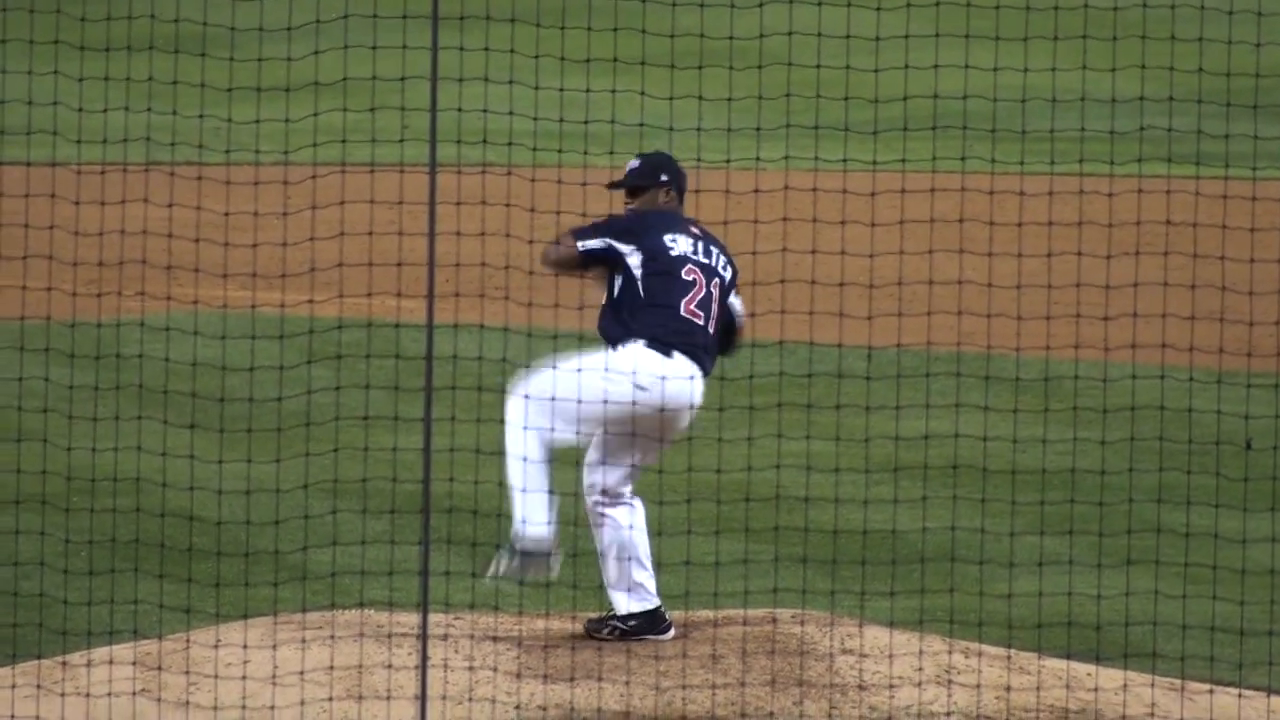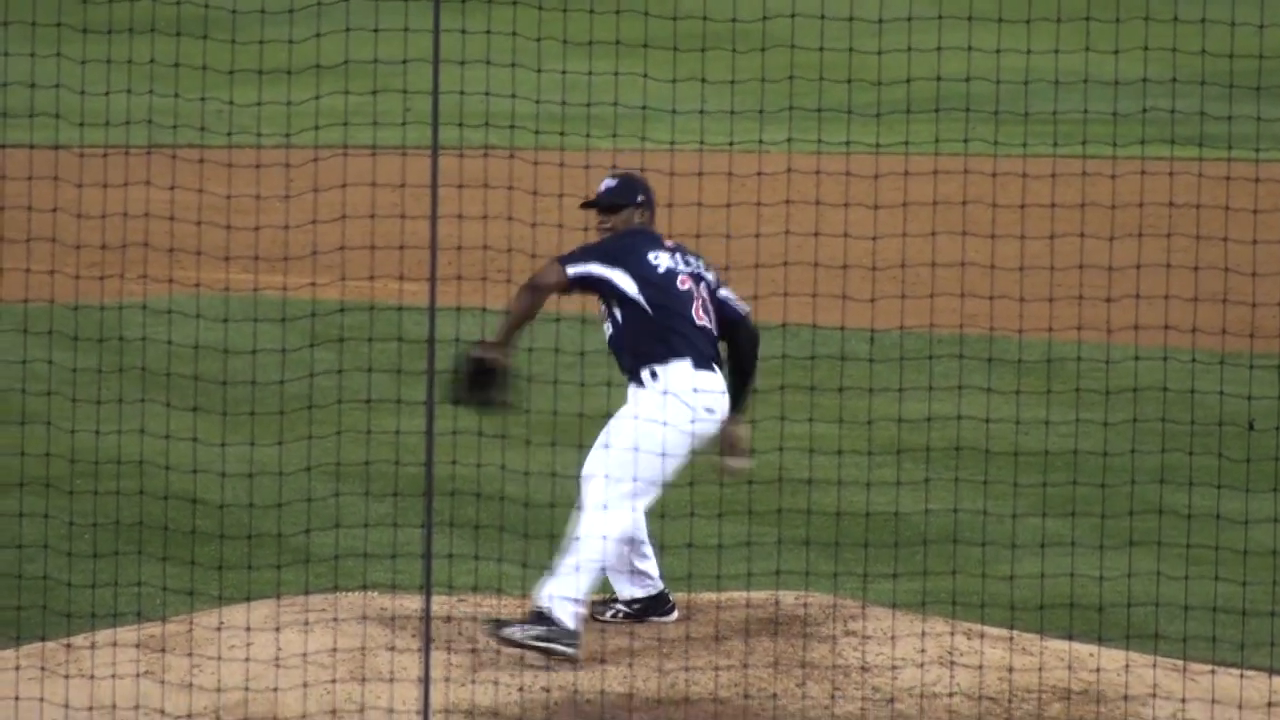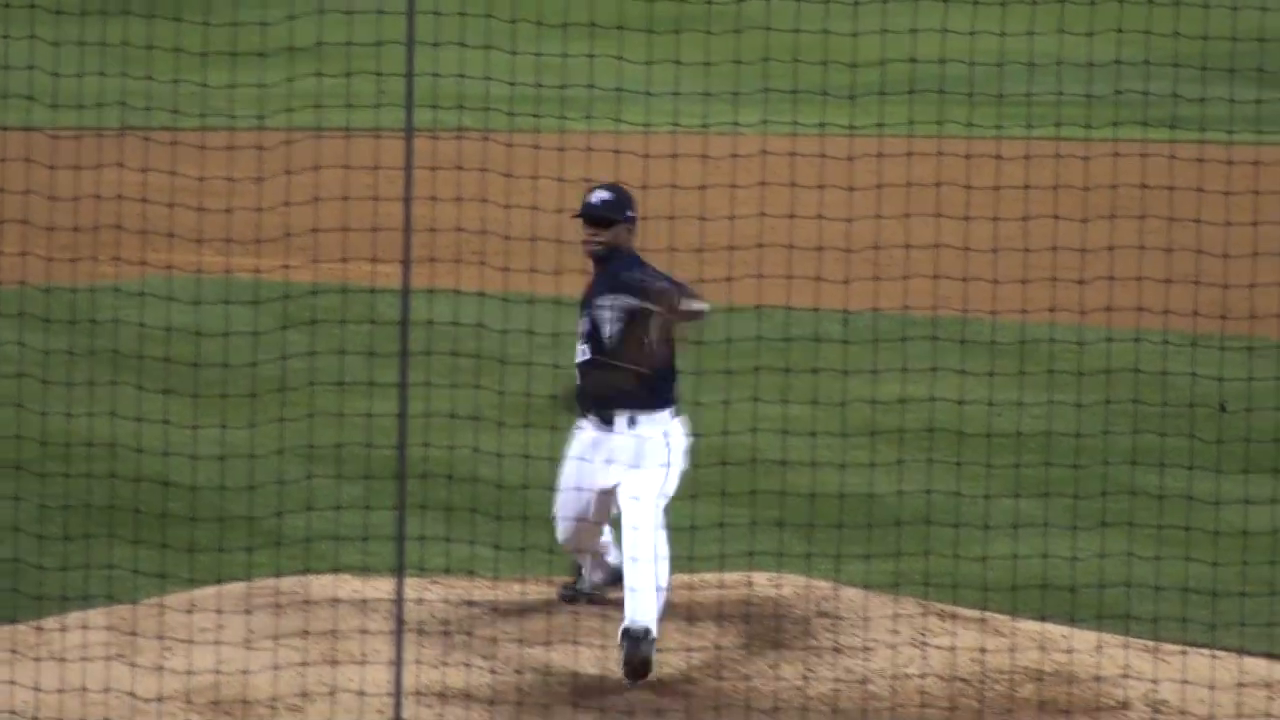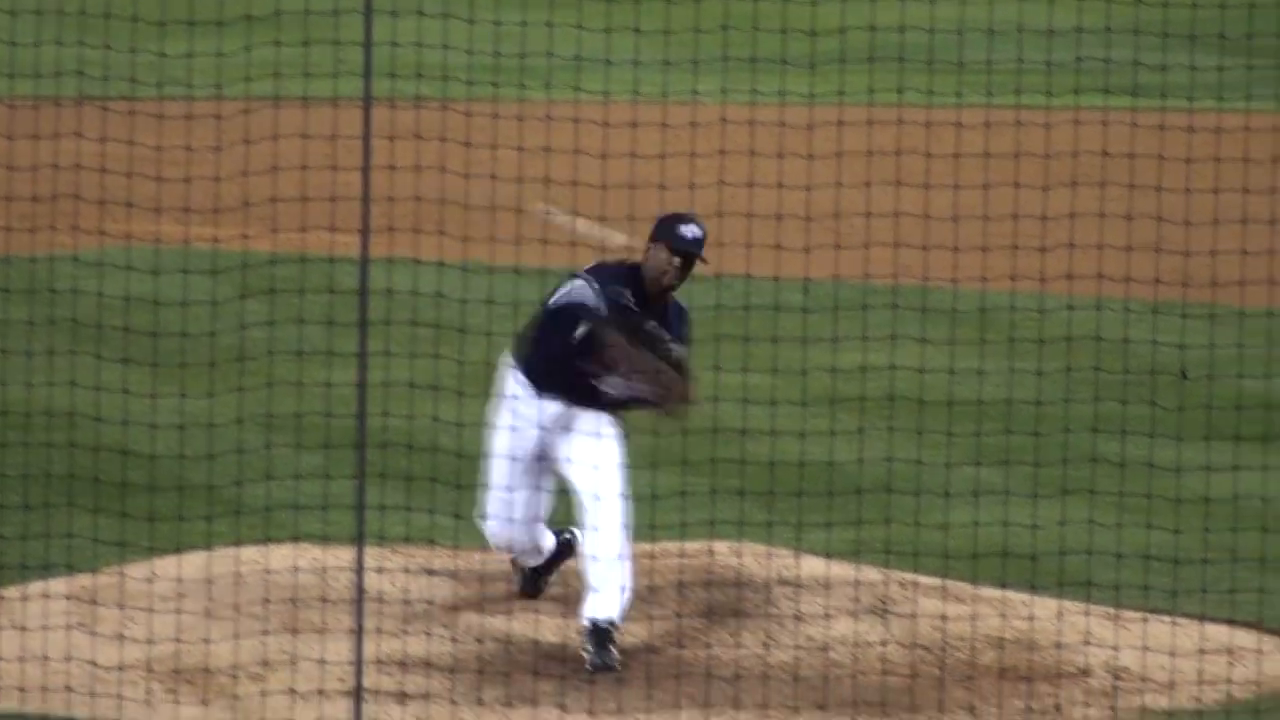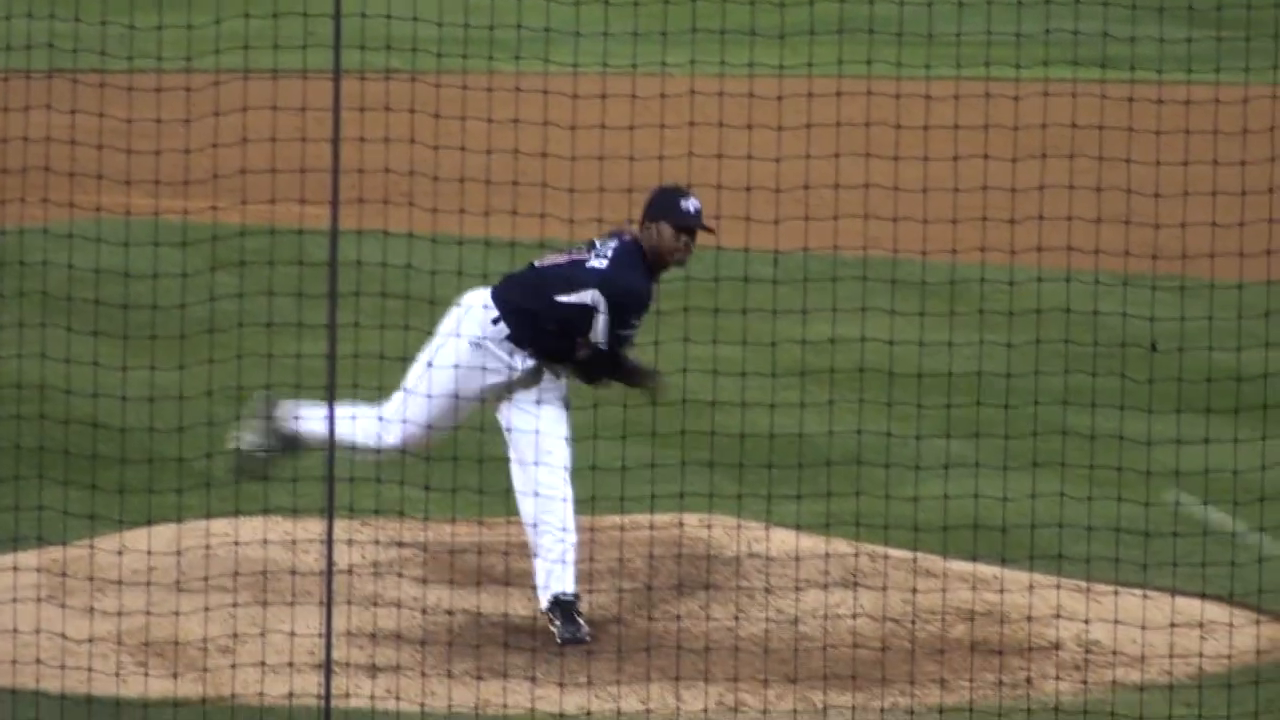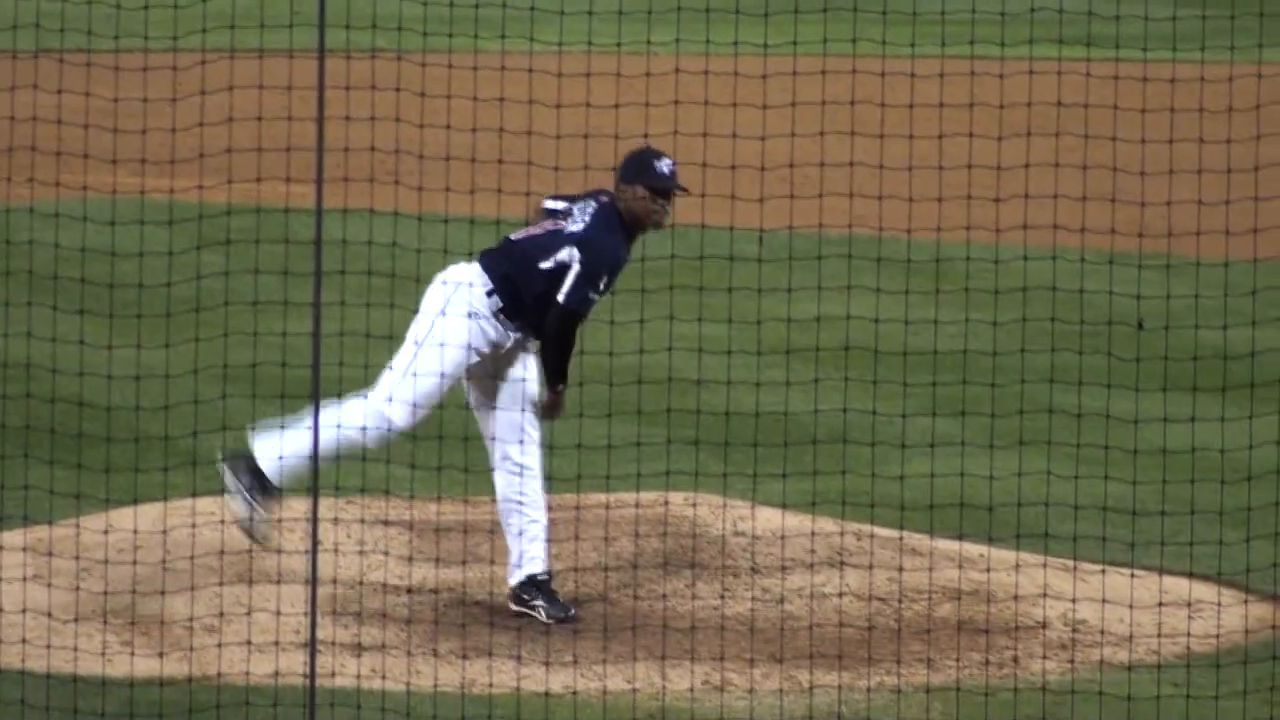
dt=0.2s
person 1, frame 1
left shoulder: (640, 227)
right shoulder: (717, 252)
left elbow: (557, 254)
right elbow: (730, 333)
left wrist: (597, 261)
left hip: (638, 370)
right hip: (686, 387)
left knee: (527, 400)
right knee: (609, 487)
left ankle: (533, 541)
right ankle: (641, 611)
person 1, frame 2
left shoulder: (619, 250)
right shoulder: (689, 263)
left elbow: (540, 283)
right elbow: (745, 331)
left wrist: (500, 341)
right wrist: (734, 416)
left hip: (676, 394)
right hip: (681, 396)
left knee: (609, 499)
right knee: (599, 481)
left ankle: (554, 620)
right ankle: (646, 593)
person 1, frame 3
left shoulder: (630, 278)
right shoulder: (604, 277)
left elbow: (677, 303)
left wrist: (639, 360)
left hip: (650, 432)
right hip: (596, 432)
left knee: (642, 517)
right knee: (573, 529)
right ankle: (601, 572)
person 1, frame 4
left shoulder: (673, 318)
right shoulder: (602, 280)
left elbow: (670, 387)
right elbow: (589, 319)
left wrist: (662, 388)
left hip: (591, 419)
right hip: (534, 402)
left knee: (607, 514)
right knee: (506, 529)
right ankle: (546, 549)
person 1, frame 5
left shoulder: (628, 251)
right shoulder: (629, 284)
right elbow: (602, 361)
right wrist: (645, 379)
left hip: (537, 363)
right hip: (485, 332)
left knee: (549, 482)
right knee: (393, 427)
left ankle: (561, 599)
right ankle: (285, 421)
person 1, frame 6
left shoulder: (595, 206)
right shoulder: (605, 244)
right elbow: (560, 323)
right wrist: (557, 386)
left hip: (511, 333)
right hip: (470, 311)
left knee: (519, 454)
right knee: (388, 412)
left ankle: (531, 580)
